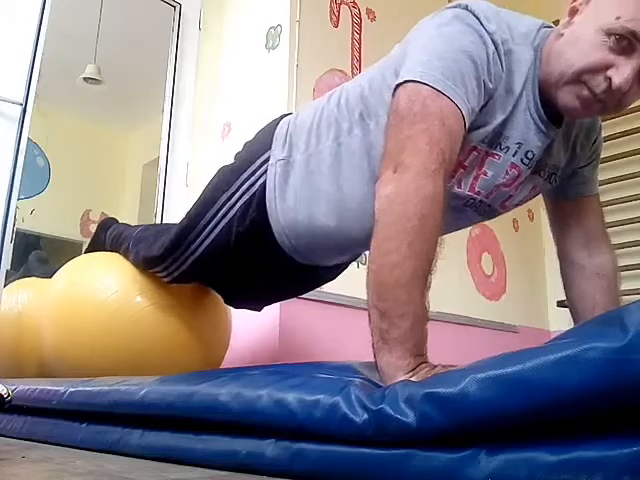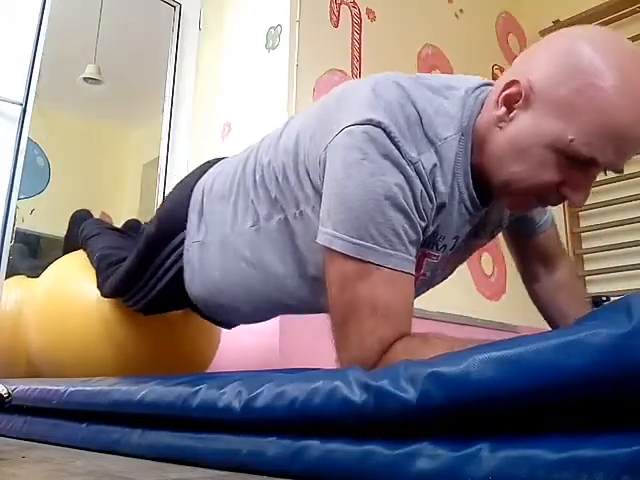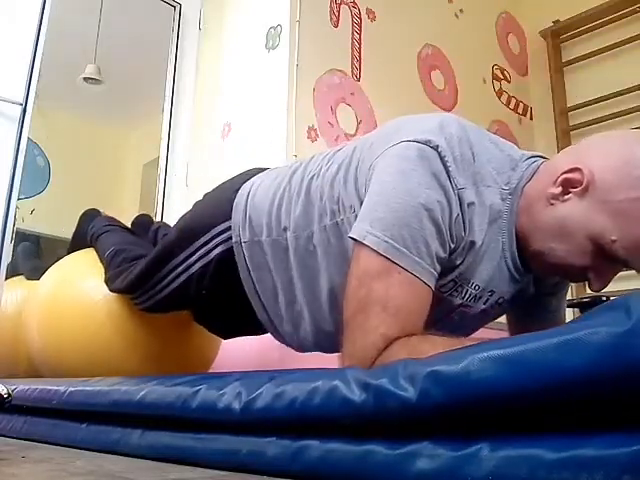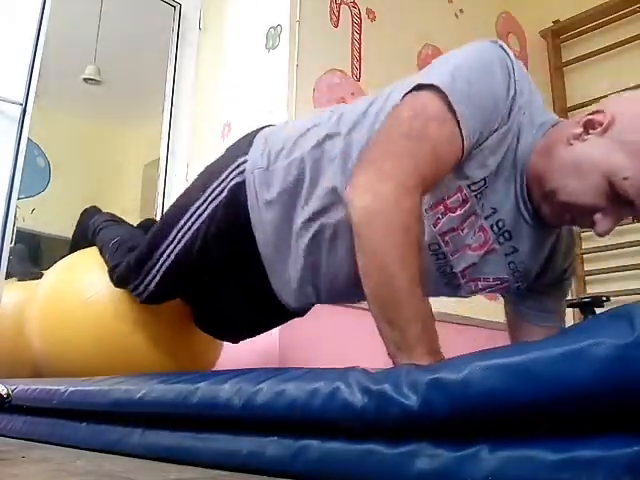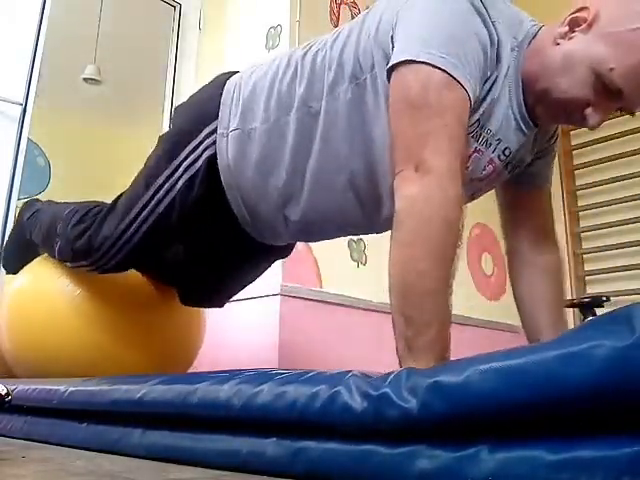
dt=1s
person 1, frame 1
left shoulder: (581, 132)
left elbow: (589, 254)
right elbow: (407, 182)
right wrist: (404, 365)
left hip: (329, 246)
right hip: (284, 179)
left knee: (237, 289)
right knee: (174, 261)
left ankle: (130, 240)
right ankle: (116, 238)
person 1, frame 2
left shoulder: (513, 149)
right shoulder: (385, 140)
left elbow: (547, 266)
right elbow: (371, 359)
right hip: (206, 226)
right knee: (127, 288)
left ankle: (134, 236)
right ankle: (93, 233)
person 1, frame 3
left shoulder: (545, 256)
right shoulder: (436, 165)
right elbow: (368, 360)
right hip: (244, 229)
left knee: (200, 315)
right knee: (138, 280)
left ankle: (151, 235)
right ankle: (101, 231)
person 1, frame 4
left shoulder: (547, 257)
right shoulder: (491, 77)
right elbow: (377, 196)
right hip: (261, 188)
left knee: (216, 324)
right knee: (144, 281)
right ankle: (102, 228)
person 1, frame 5
left shoulder: (536, 129)
left elbow: (535, 249)
right elbow: (426, 183)
right wrist: (424, 377)
right hip: (232, 138)
left knee: (188, 289)
right knee: (105, 246)
